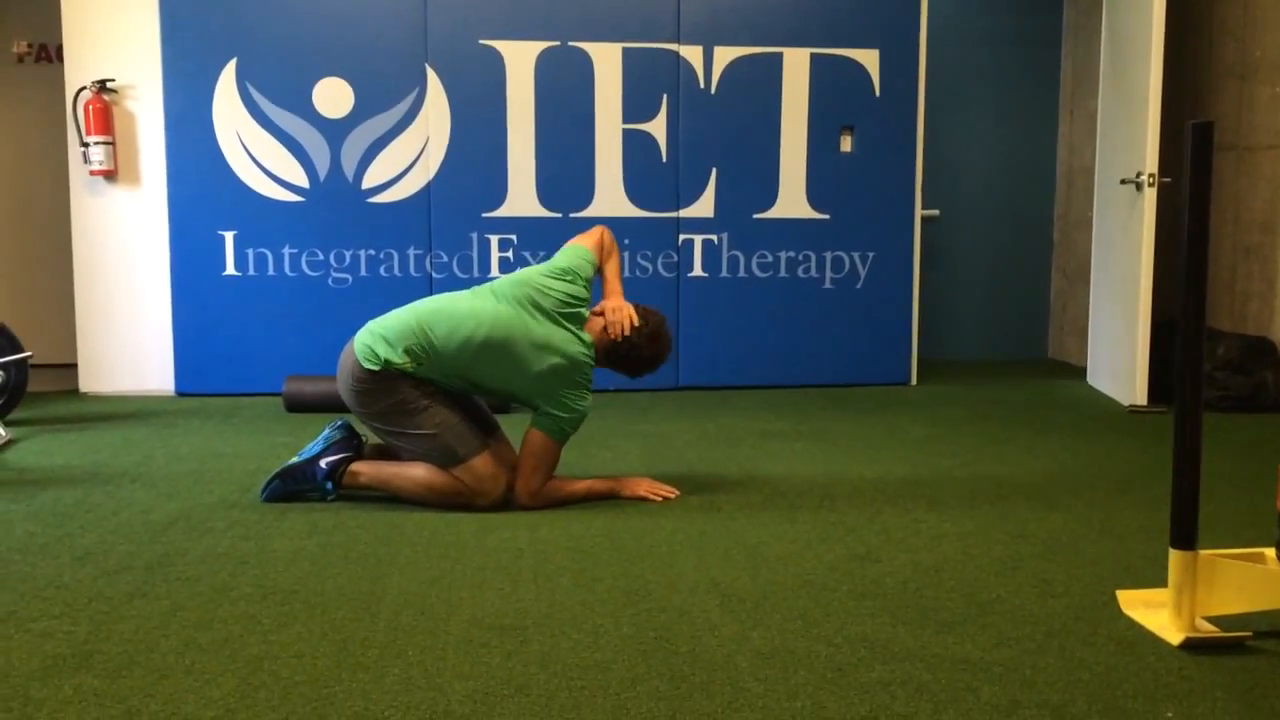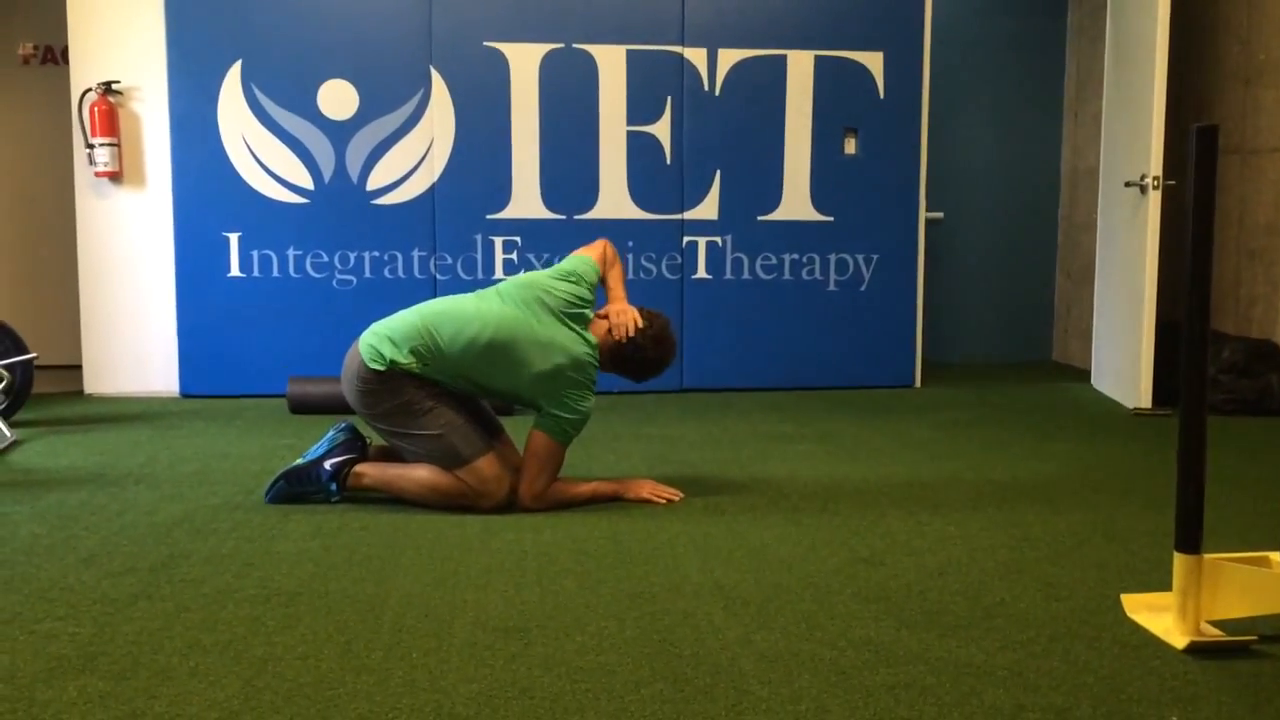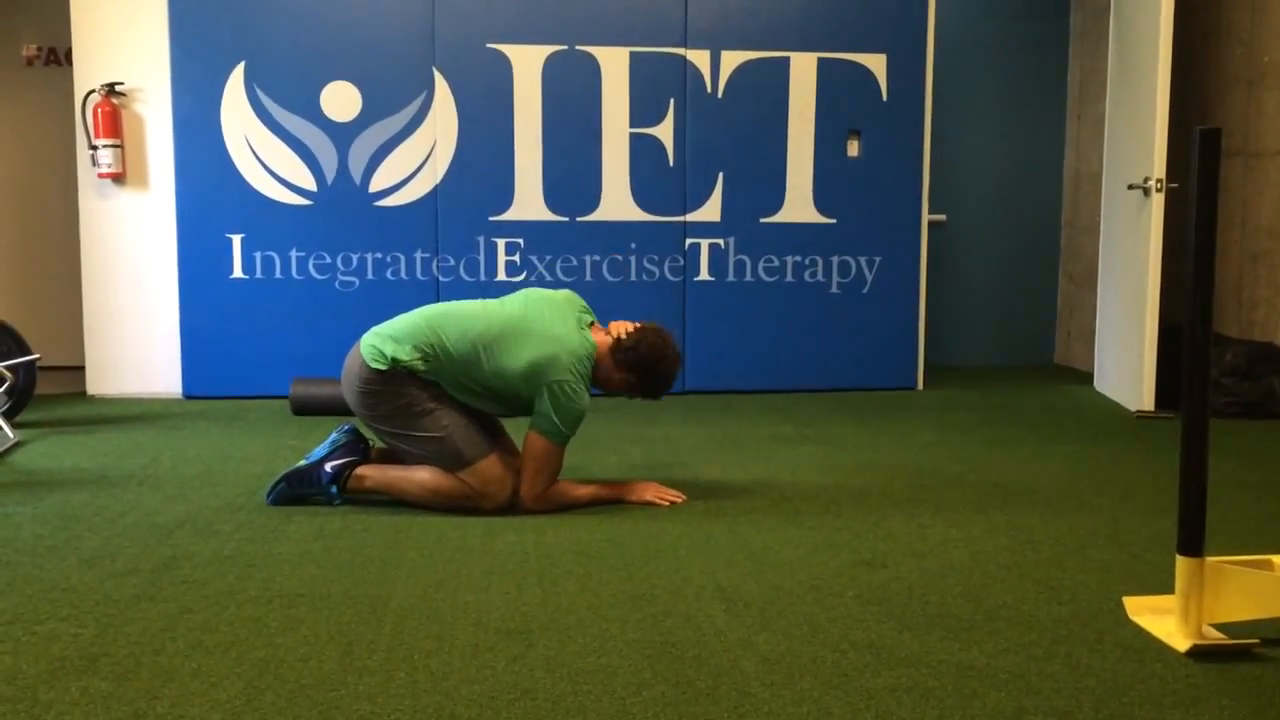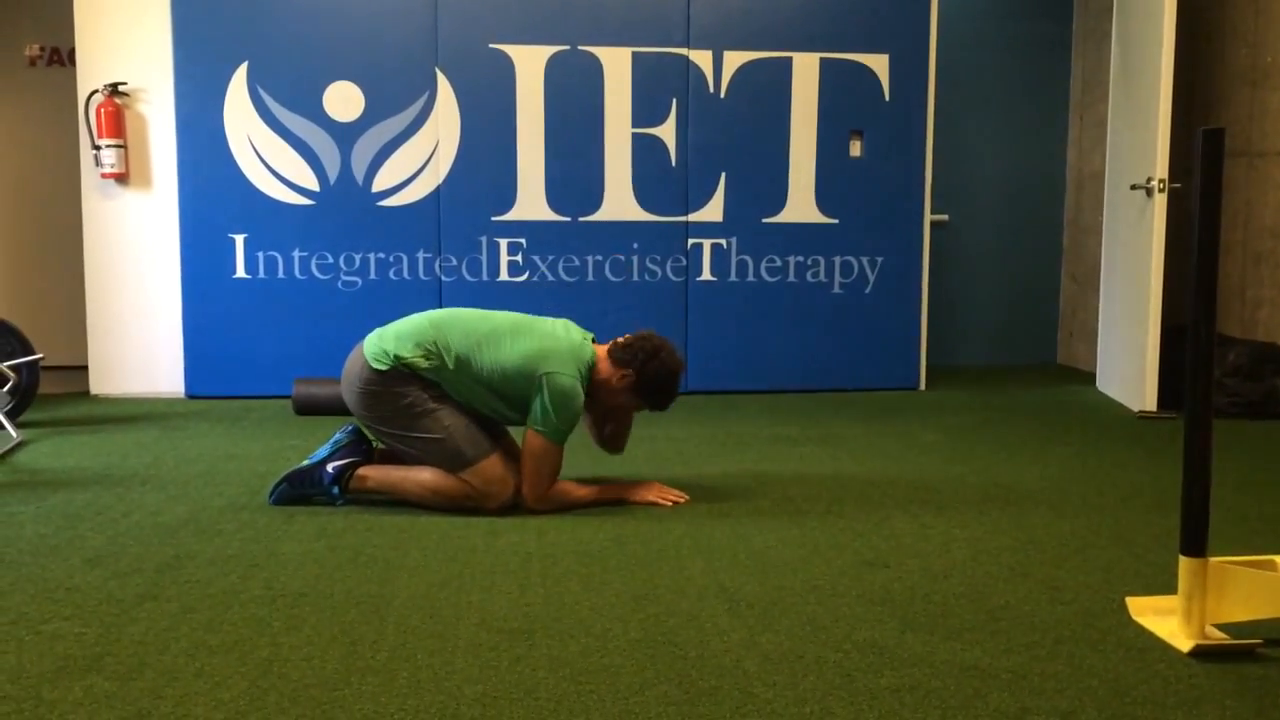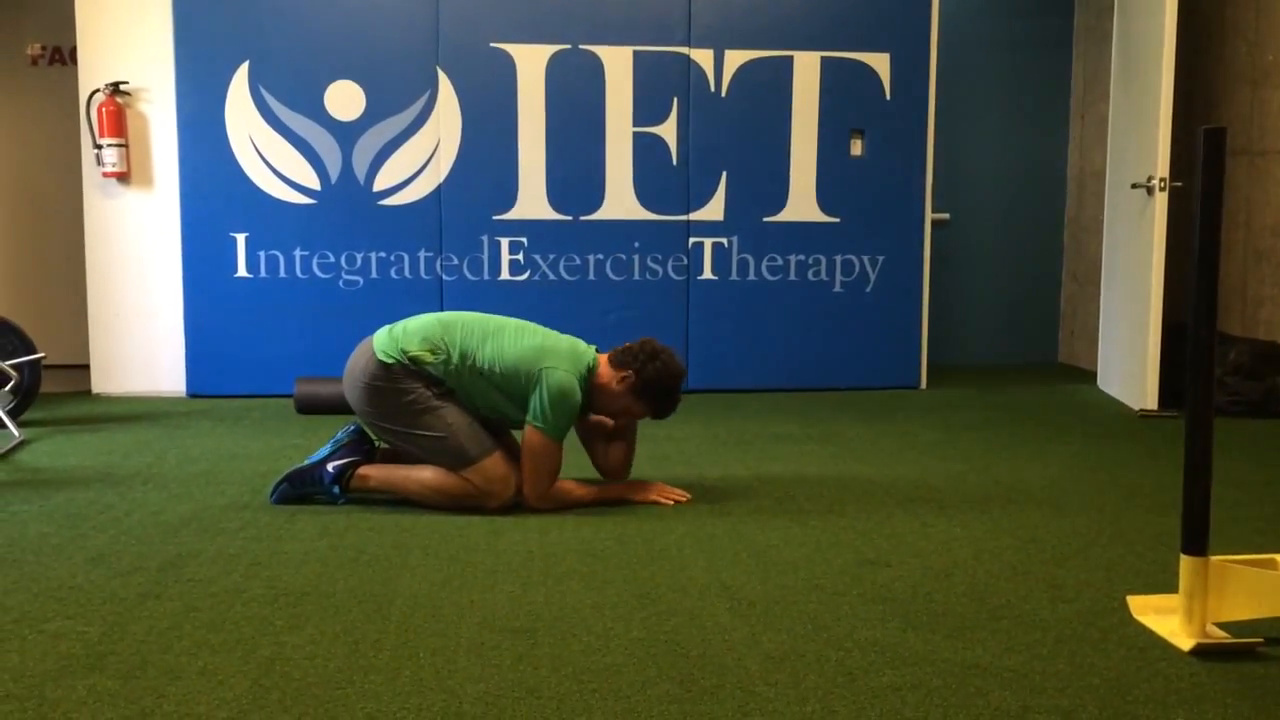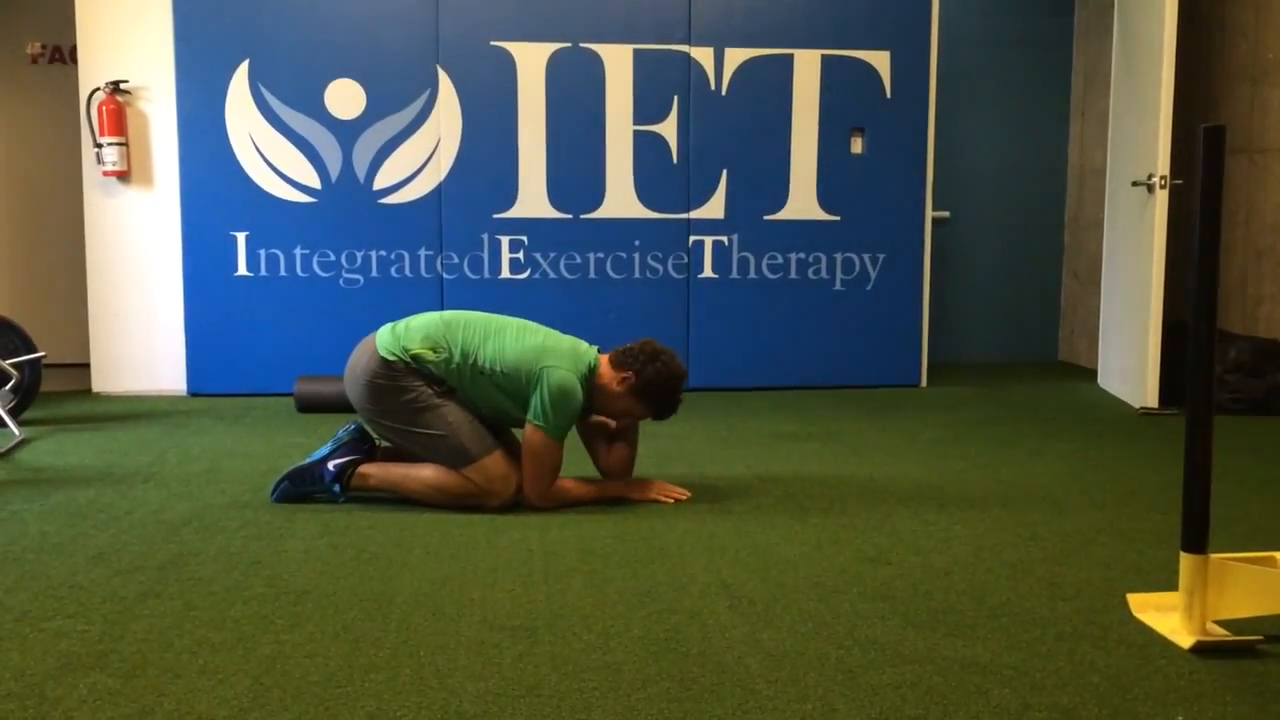
dt=0.3s
person 1, frame 1
left shoulder: (566, 286)
right shoulder: (570, 388)
left elbow: (601, 235)
right elbow: (528, 492)
left wrist: (614, 295)
right wrist: (617, 487)
left hip: (383, 345)
right hip: (377, 372)
left knee: (502, 465)
right knee: (489, 486)
left ankle: (357, 449)
right ankle: (339, 471)
person 1, frame 2
left shoulder: (570, 289)
right shoulder: (572, 389)
left elbow: (604, 248)
right elbow: (531, 494)
left wrist: (619, 298)
right wrist: (621, 488)
left hip: (388, 346)
right hip: (382, 373)
left knee: (506, 465)
right knee: (493, 488)
left ankle: (360, 449)
right ankle: (343, 474)
person 1, frame 3
left shoulder: (571, 305)
right shoulder: (567, 383)
left elbow: (598, 333)
right elbow: (533, 496)
left wrist: (617, 330)
right wrist: (623, 492)
left hip: (388, 353)
right hip: (383, 375)
left knee: (508, 467)
right knee: (496, 489)
left ankle: (364, 451)
right ankle: (346, 475)
person 1, frame 4
left shoulder: (576, 341)
right shoulder: (563, 382)
left elbow: (612, 440)
right elbow: (536, 495)
left wrist: (624, 401)
right wrist: (627, 490)
left hip: (393, 359)
right hip: (382, 376)
left knee: (510, 467)
right knee: (497, 489)
left ankle: (366, 453)
right ankle: (347, 476)
person 1, frame 5
left shoulder: (581, 362)
right shoulder: (562, 381)
left elbow: (612, 468)
right elbow: (538, 493)
left wrist: (626, 417)
right wrist: (629, 492)
left hip: (397, 360)
right hip: (386, 372)
left knee: (511, 467)
right knee: (498, 487)
left ankle: (369, 451)
right ankle: (348, 474)
person 1, frame 6
left shoulder: (585, 366)
right shoulder: (563, 381)
left elbow: (613, 467)
right elbow: (538, 492)
left wrist: (629, 417)
right wrist: (628, 489)
left hip: (400, 358)
right hip: (387, 371)
left knee: (512, 465)
right knee: (499, 485)
left ankle: (370, 450)
right ankle: (349, 473)
